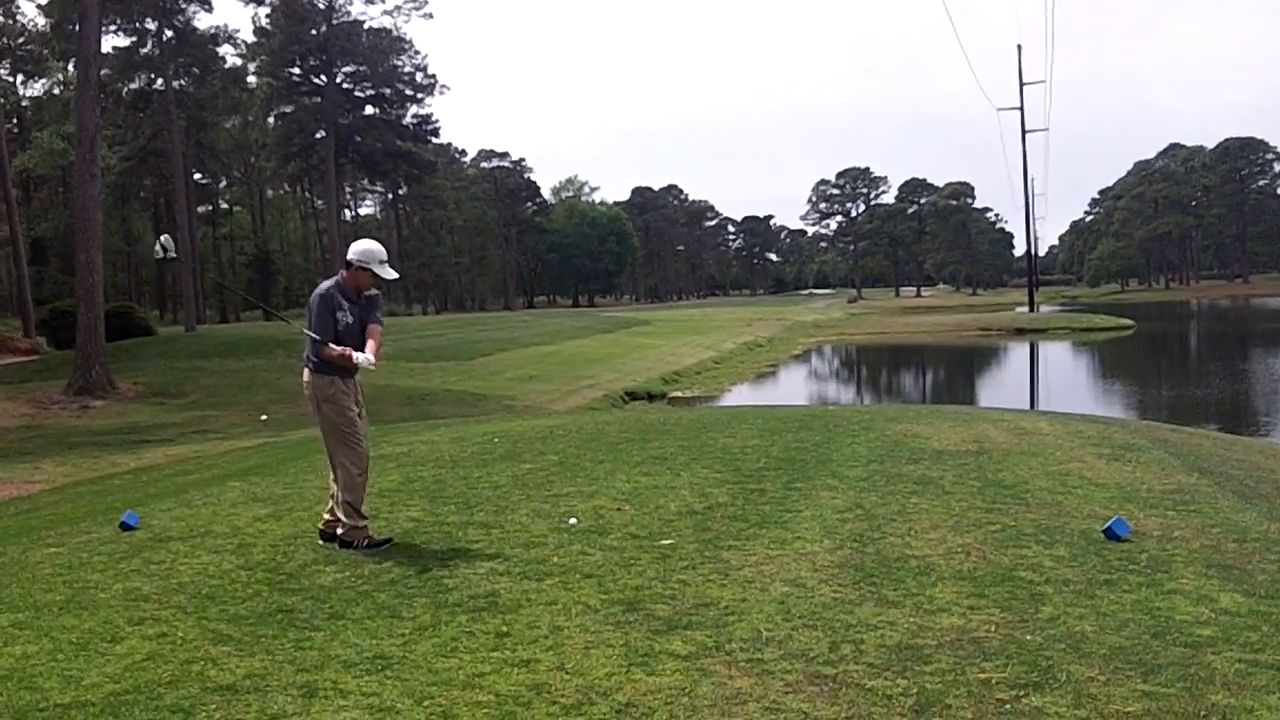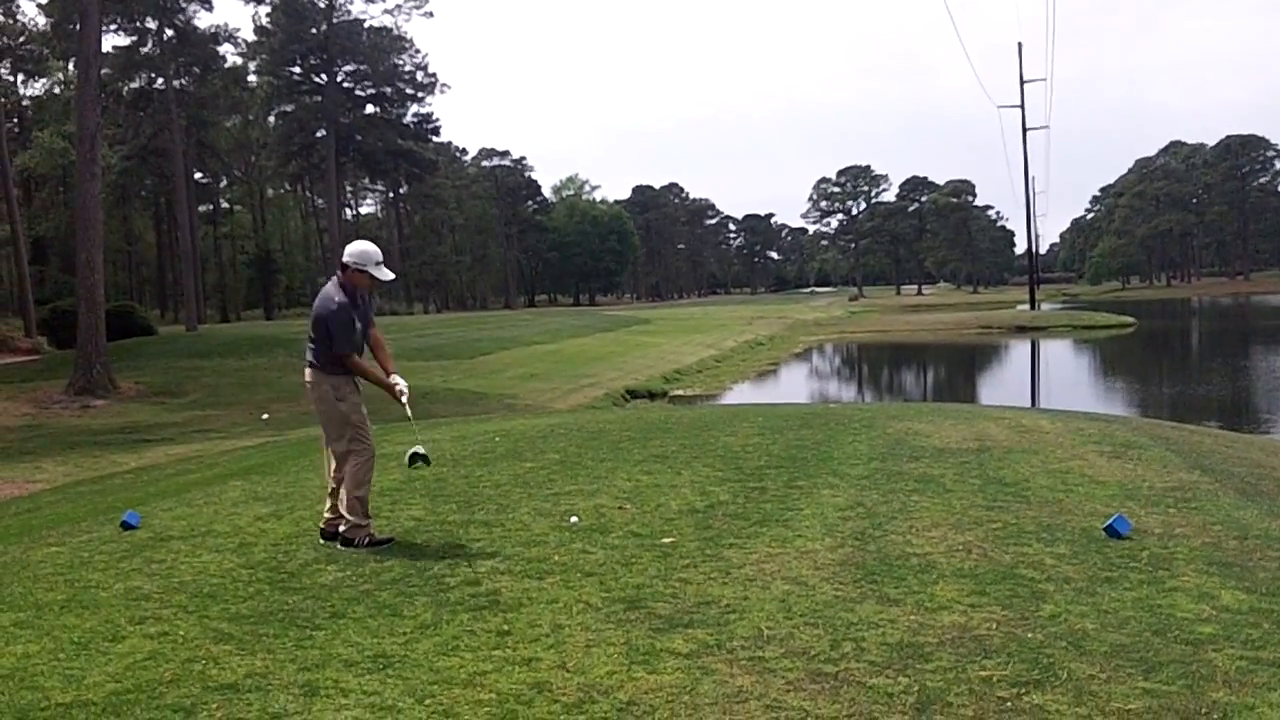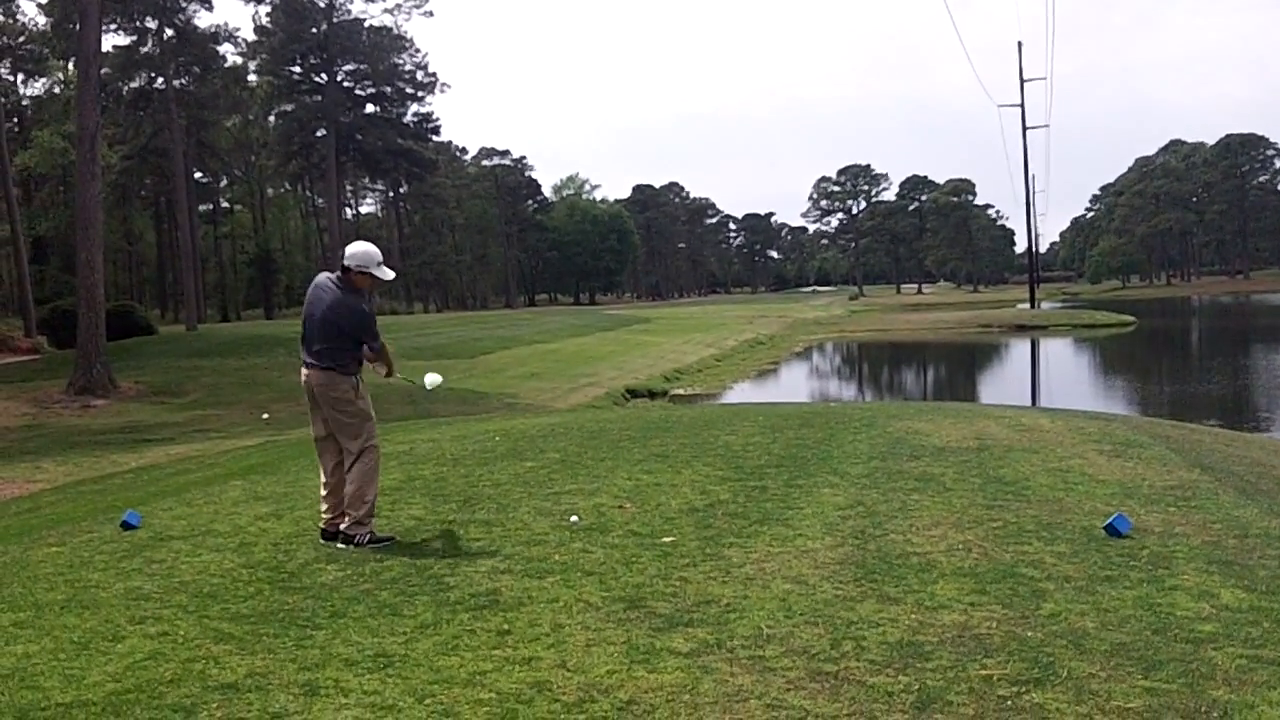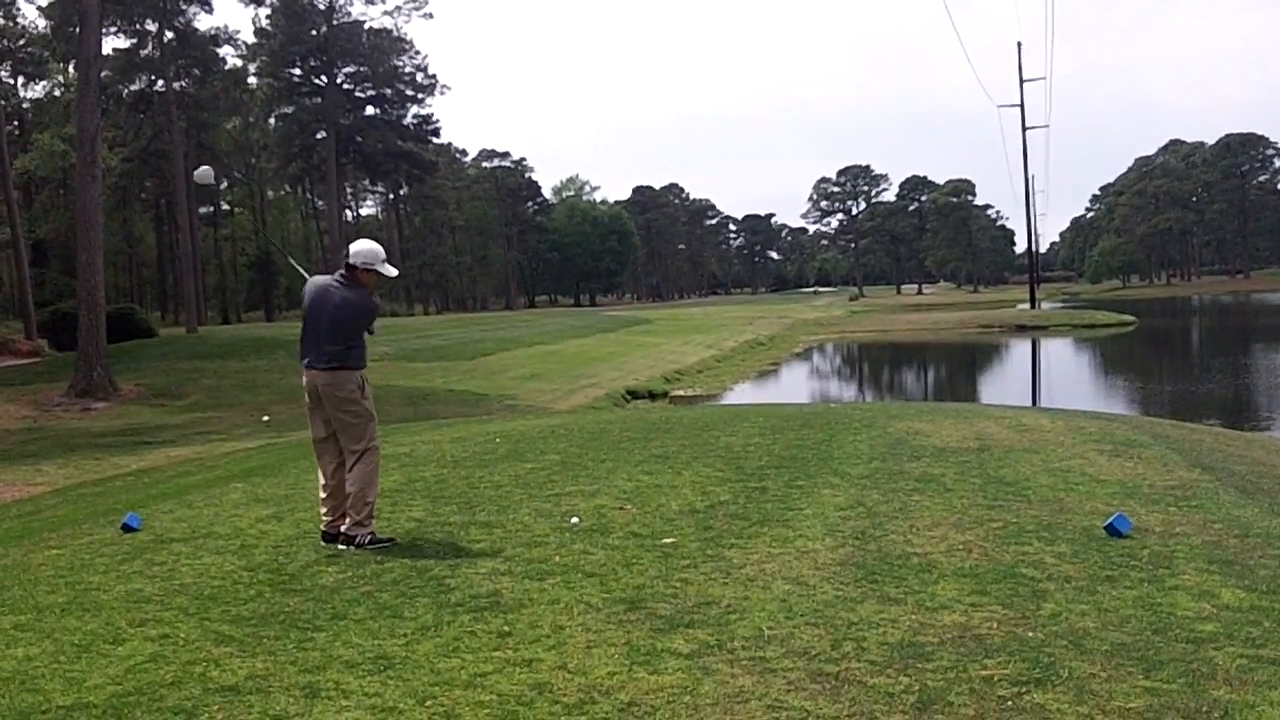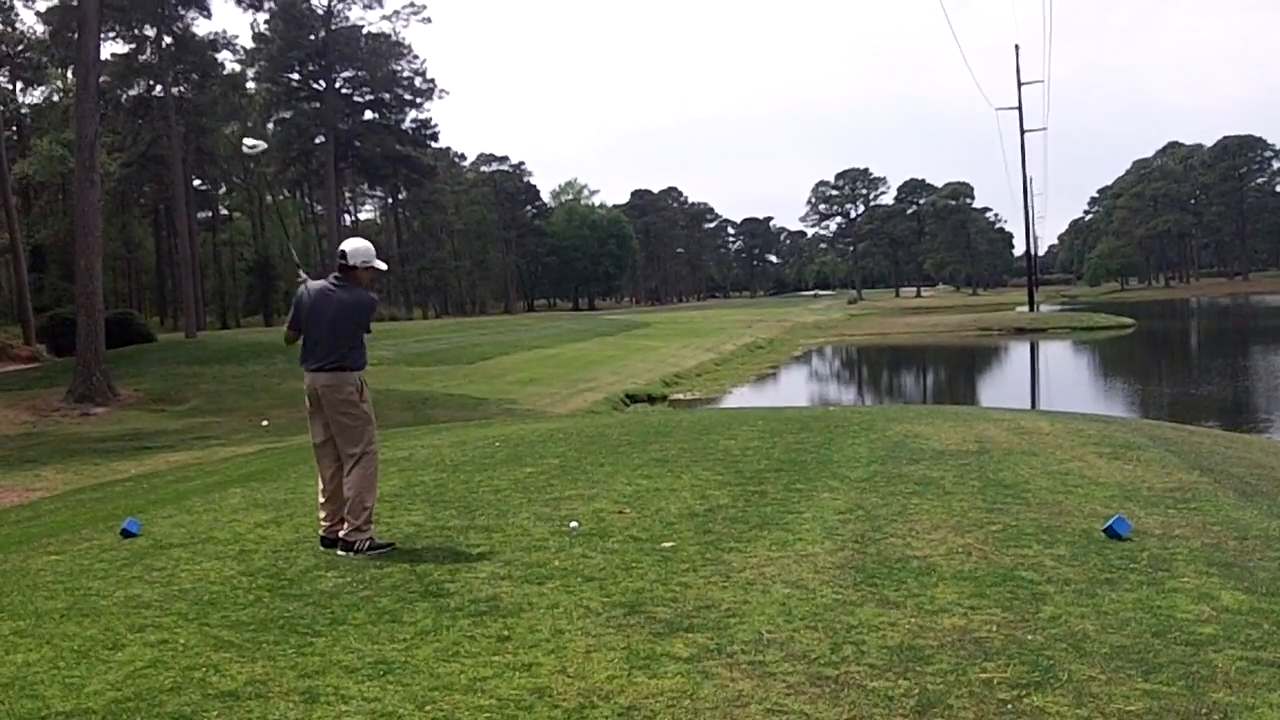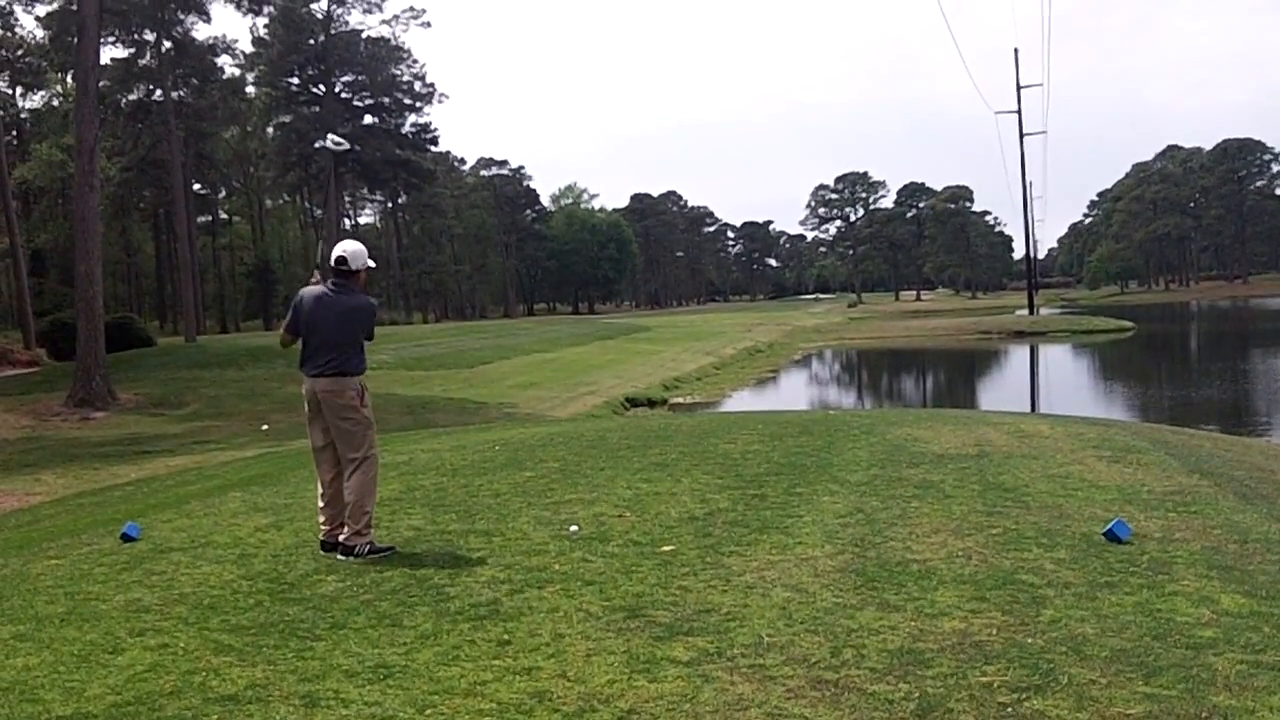
dt=0.2s
person 1, frame 1
left shoulder: (370, 298)
right shoulder: (325, 296)
left elbow: (374, 331)
right elbow: (322, 347)
left wrist: (367, 356)
right wrist: (349, 356)
left hip: (346, 381)
right hip: (326, 382)
left knee: (352, 455)
right knee: (351, 456)
left ankle: (332, 524)
right ankle: (352, 532)
person 1, frame 2
left shoulder: (355, 294)
right shoulder: (337, 305)
left elbow: (374, 335)
right elbow: (348, 358)
left wrist: (393, 375)
right wrist: (385, 385)
left hip: (330, 379)
right hip: (332, 383)
left knee: (342, 454)
right knee: (357, 452)
left ankle: (333, 522)
right ankle: (354, 531)
person 1, frame 3
left shoulder: (320, 281)
right shoulder: (357, 310)
right elbow: (376, 347)
left wrist: (360, 350)
right wrist: (388, 365)
left hip: (311, 375)
right hip: (339, 382)
left knee: (331, 453)
right knee: (363, 451)
left ankle: (332, 523)
right ankle: (355, 529)
person 1, frame 4
left shoulder: (313, 286)
right shoulder: (366, 304)
left hip: (312, 377)
right hip: (345, 380)
left knee: (329, 455)
right knee: (363, 453)
left ankle: (332, 525)
right ankle: (356, 530)
person 1, frame 5
left shoulder: (307, 291)
right shoulder: (366, 301)
left elbow: (289, 337)
left hip: (313, 380)
right hip: (345, 382)
left knee: (328, 459)
right knee: (360, 457)
left ankle: (331, 529)
right ankle: (354, 535)
person 1, frame 6
left shoulder: (306, 297)
right shoulder: (365, 306)
left elbow: (285, 340)
left hip: (313, 385)
right hip: (345, 387)
left knee: (328, 463)
right knee: (360, 461)
left ankle: (331, 533)
right ankle: (355, 539)
